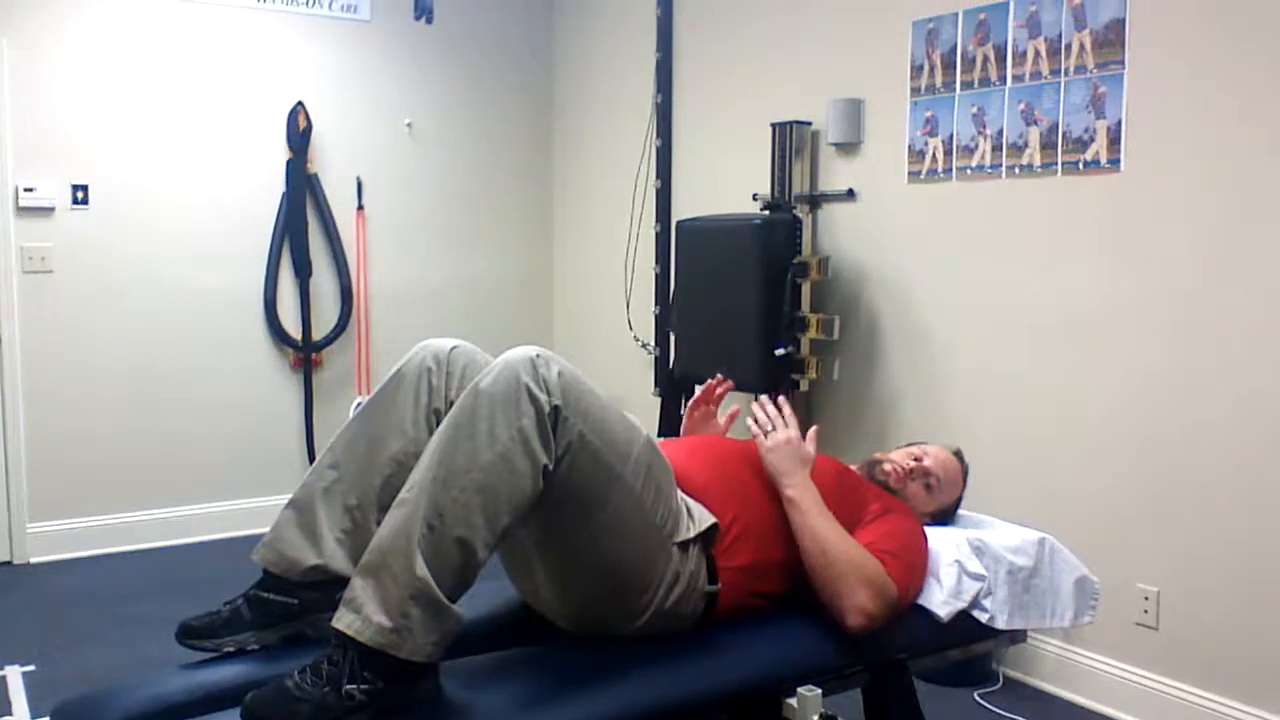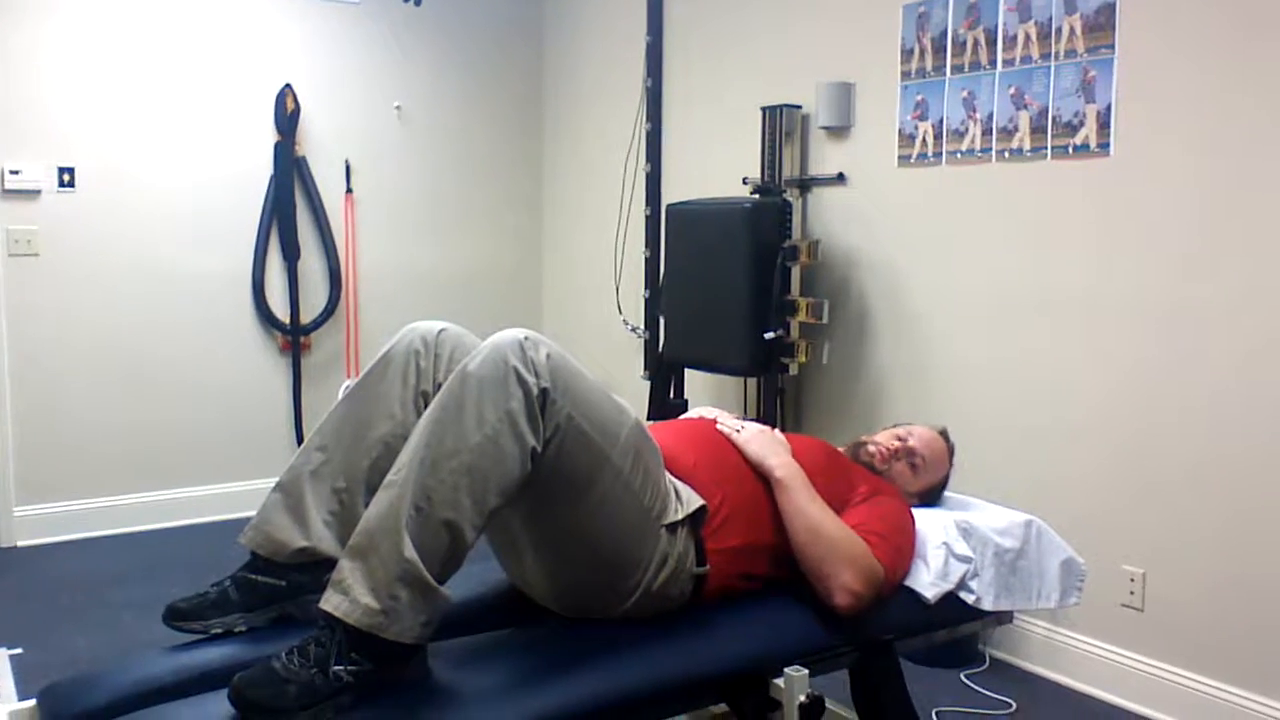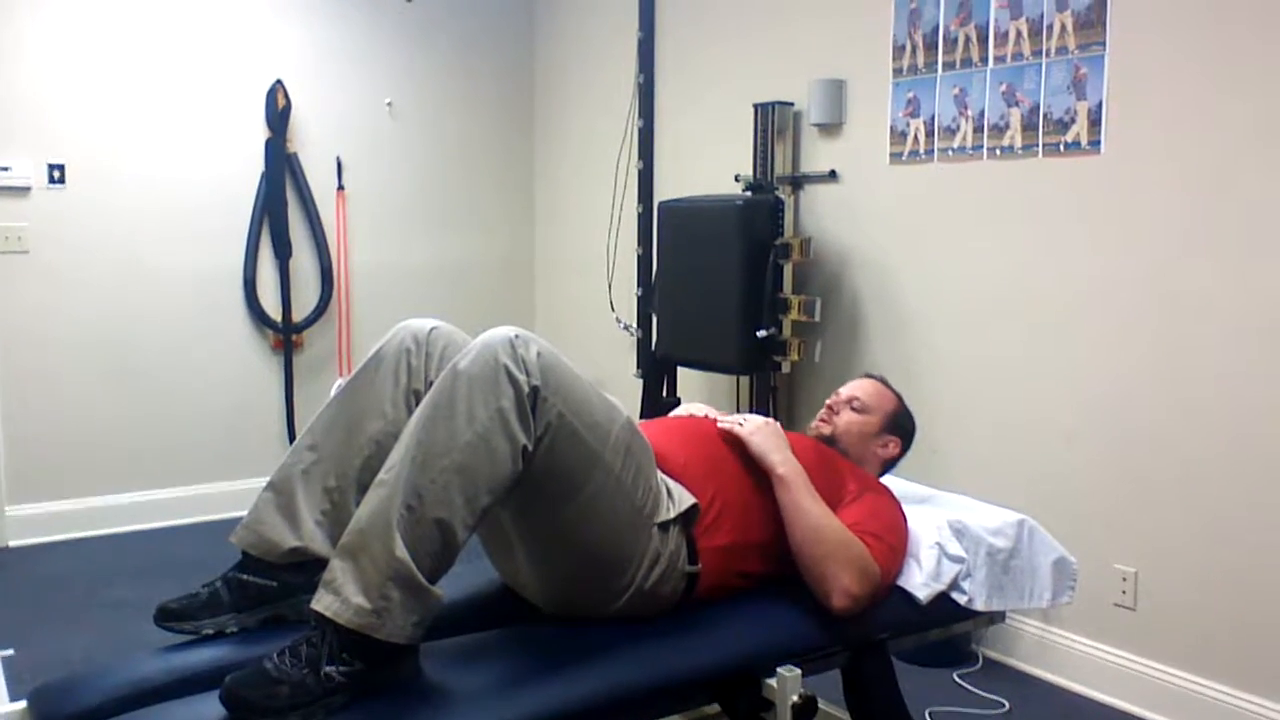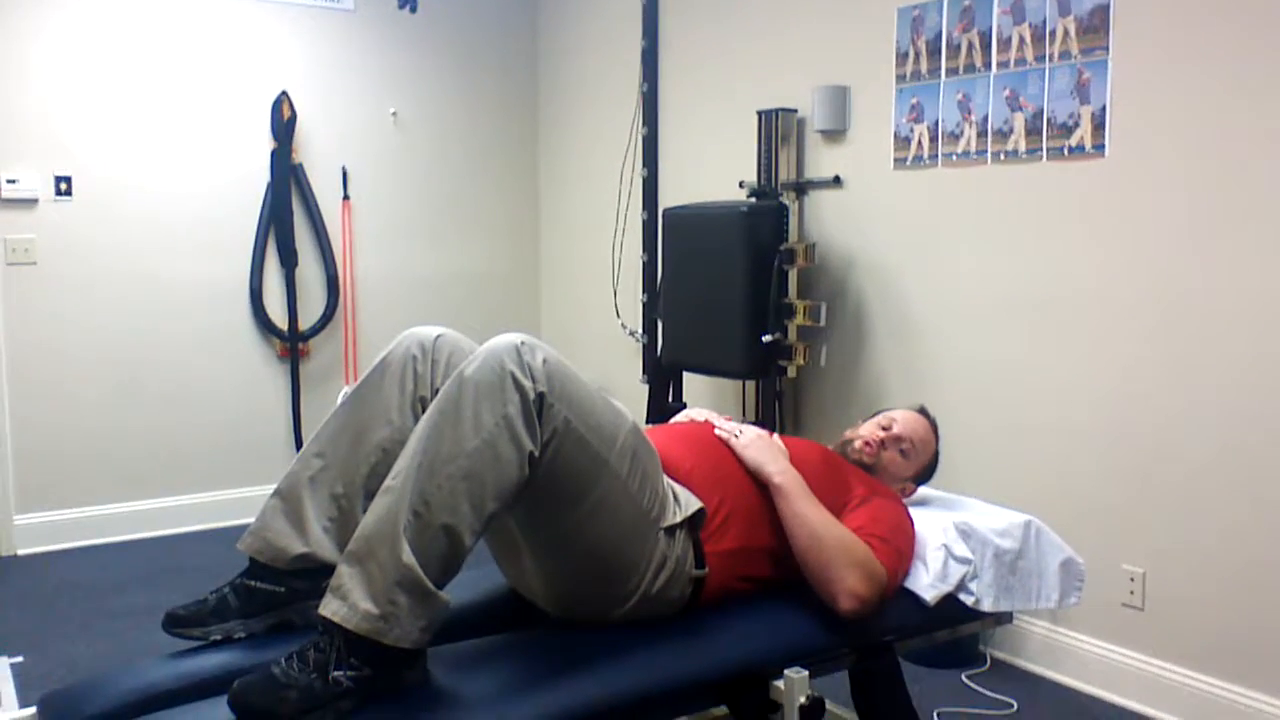
dt=0.7s
person 1, frame 1
left shoulder: (895, 527)
right shoulder: (812, 466)
left elbow: (858, 606)
left wrist: (793, 479)
right wrist: (695, 441)
left hip: (669, 561)
right hip: (576, 548)
left knee: (530, 377)
right knee: (444, 365)
left ankle: (383, 651)
right ankle: (302, 585)
person 1, frame 2
left shoulder: (881, 509)
right shoulder: (789, 449)
left elbow: (847, 586)
left wrist: (780, 464)
right wrist: (698, 428)
left hip: (659, 541)
right hip: (558, 527)
left knee: (518, 360)
right knee: (431, 347)
left ankle: (371, 631)
right ankle: (289, 565)
person 1, frame 3
left shoulder: (867, 500)
right shoulder: (762, 441)
left elbow: (844, 589)
left wrist: (781, 461)
right wrist: (673, 424)
left hip: (656, 538)
right hip: (551, 531)
left knee: (509, 355)
right knee: (424, 344)
left ankle: (363, 632)
right ankle: (281, 567)
person 1, frame 4
left shoulder: (876, 508)
right shoulder: (778, 450)
left elbow: (849, 590)
left wrist: (777, 470)
right wrist: (689, 428)
left hip: (661, 544)
right hip: (556, 529)
left knee: (516, 364)
right knee: (428, 351)
left ankle: (370, 637)
right ankle: (288, 572)
